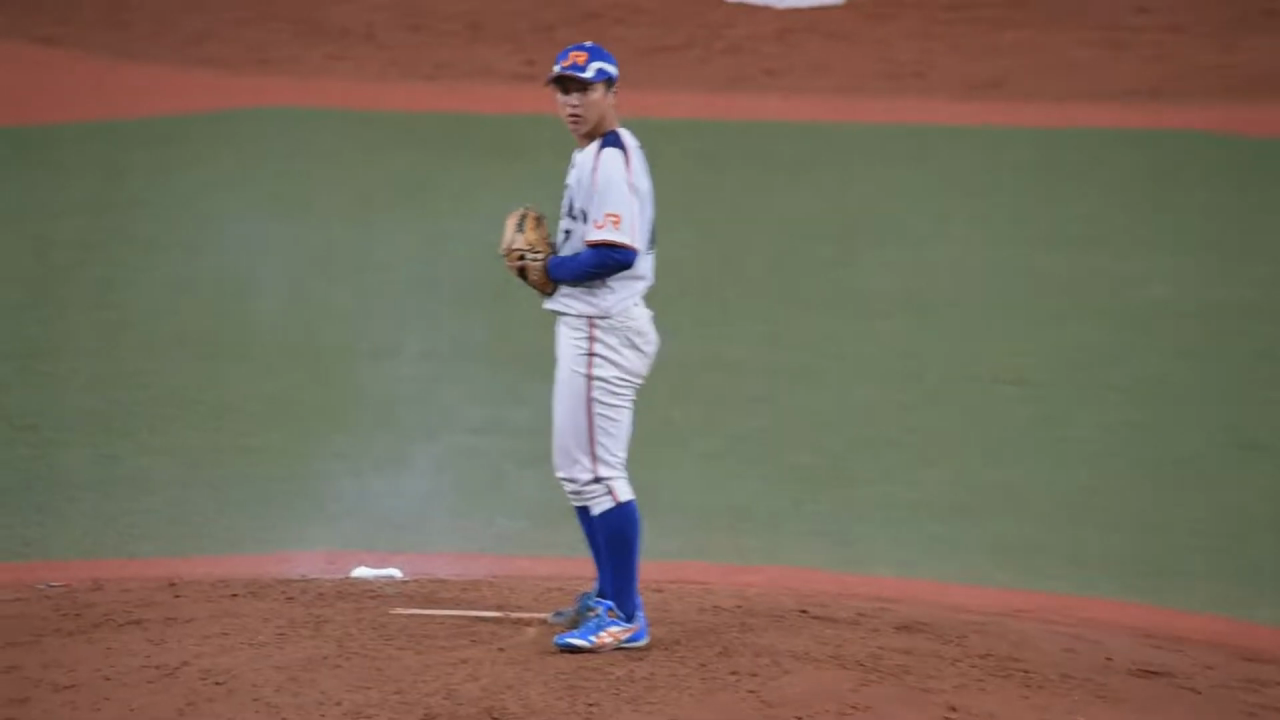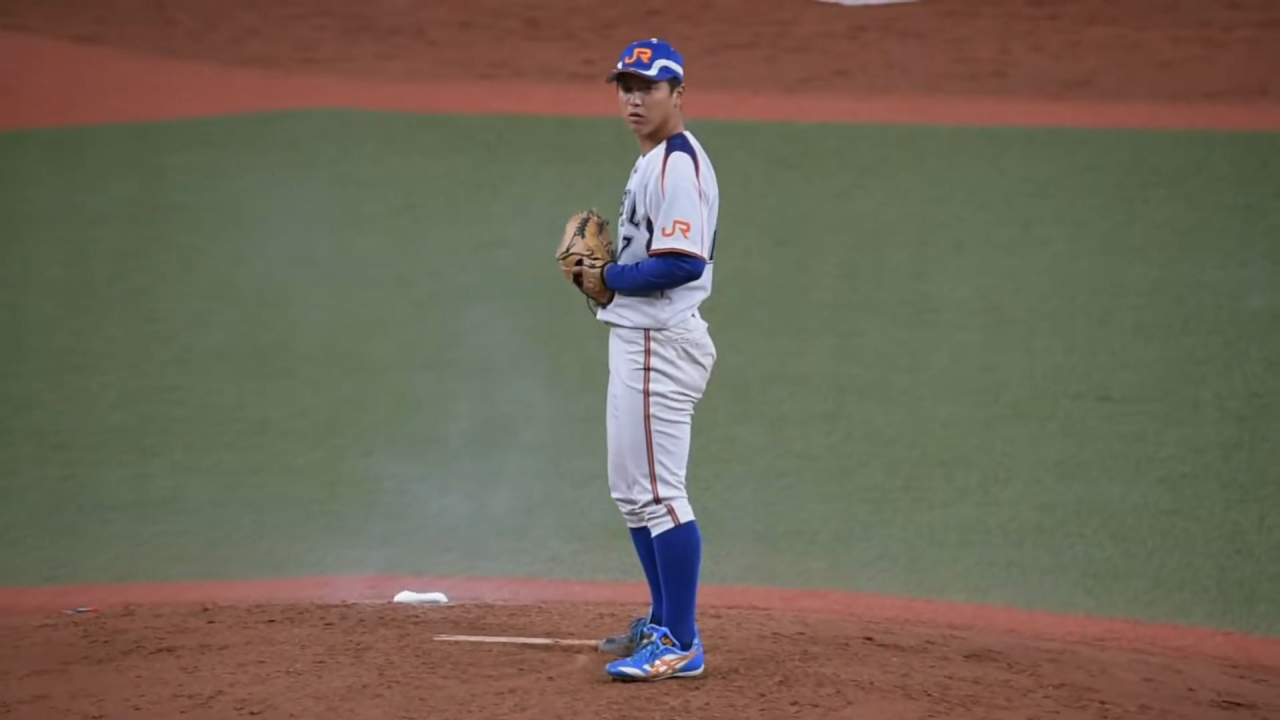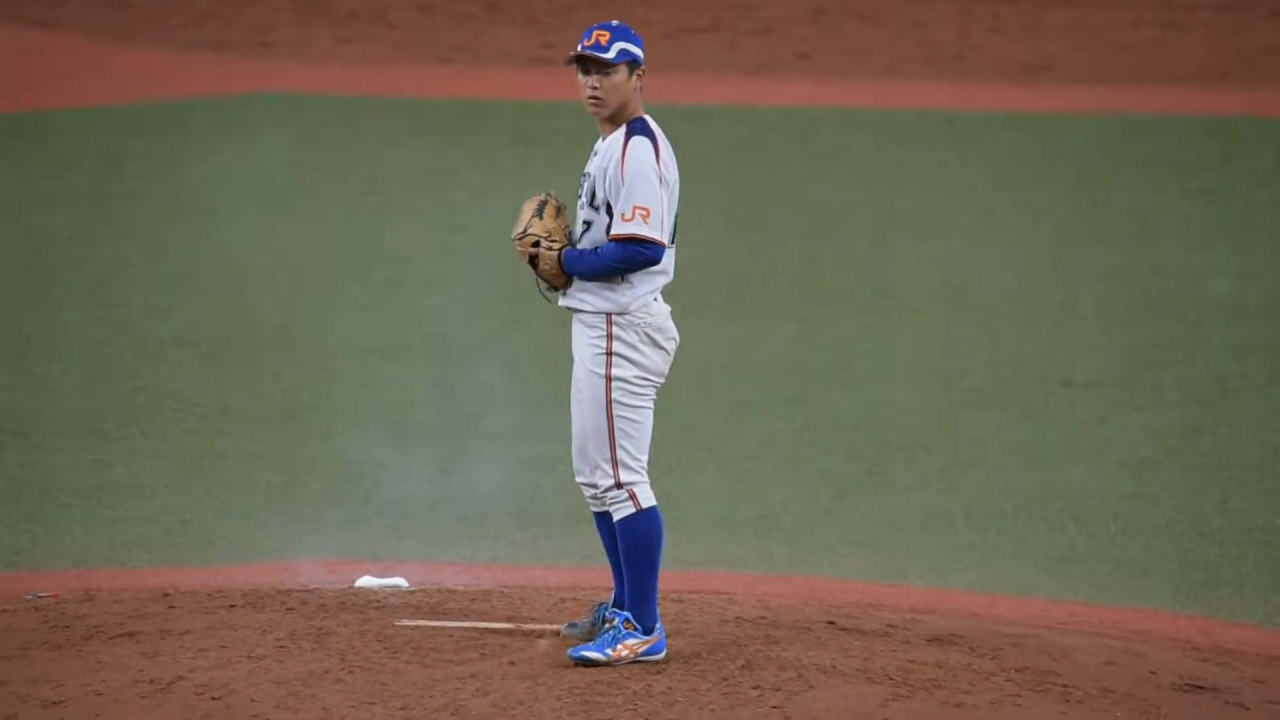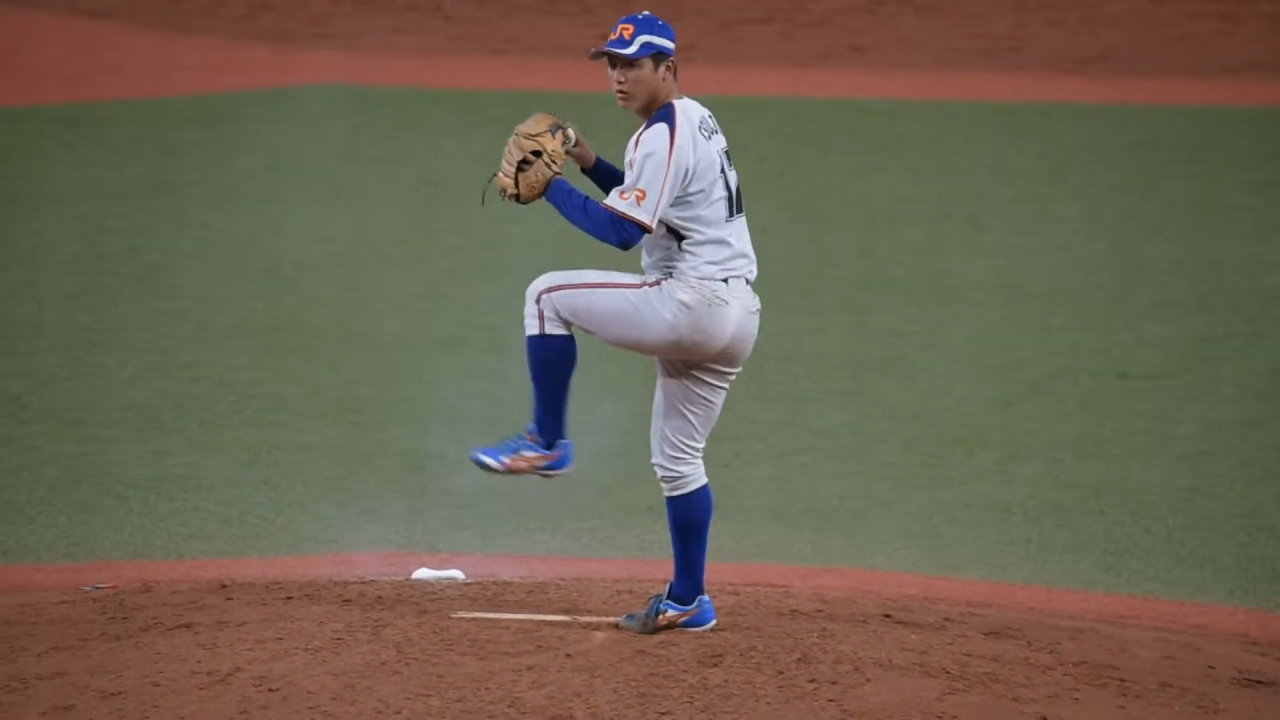
dt=0.7s
person 1, frame 1
left shoulder: (611, 157)
right shoulder: (590, 156)
left elbow: (616, 254)
left wrist: (551, 269)
right wrist: (555, 267)
left hip: (603, 332)
right hip: (585, 329)
left knee: (599, 472)
right knee: (576, 471)
left ankle: (625, 616)
right ankle: (609, 596)
person 1, frame 2
left shoulder: (678, 162)
right shoulder: (652, 161)
left elbow: (684, 263)
left wrist: (608, 276)
right wrist: (606, 271)
left hip: (659, 345)
right hip: (638, 341)
left knee: (658, 493)
right knee: (633, 492)
left ankle: (681, 643)
right ankle: (664, 622)
person 1, frame 3
left shoulder: (638, 146)
right shoulder: (613, 144)
left elbow: (643, 249)
left wrist: (566, 261)
right wrist: (567, 253)
left hip: (622, 330)
right hip: (603, 328)
left knee: (621, 479)
right knee: (596, 476)
left ankle: (643, 628)
right ankle: (626, 606)
person 1, frame 4
left shoulder: (663, 134)
right shoulder: (694, 119)
left elbow: (619, 230)
left wrist: (550, 187)
right wrist: (593, 165)
left hip: (694, 304)
right hip: (735, 312)
left knee: (549, 294)
right knee: (679, 459)
left ankle: (545, 441)
right ankle: (687, 600)
